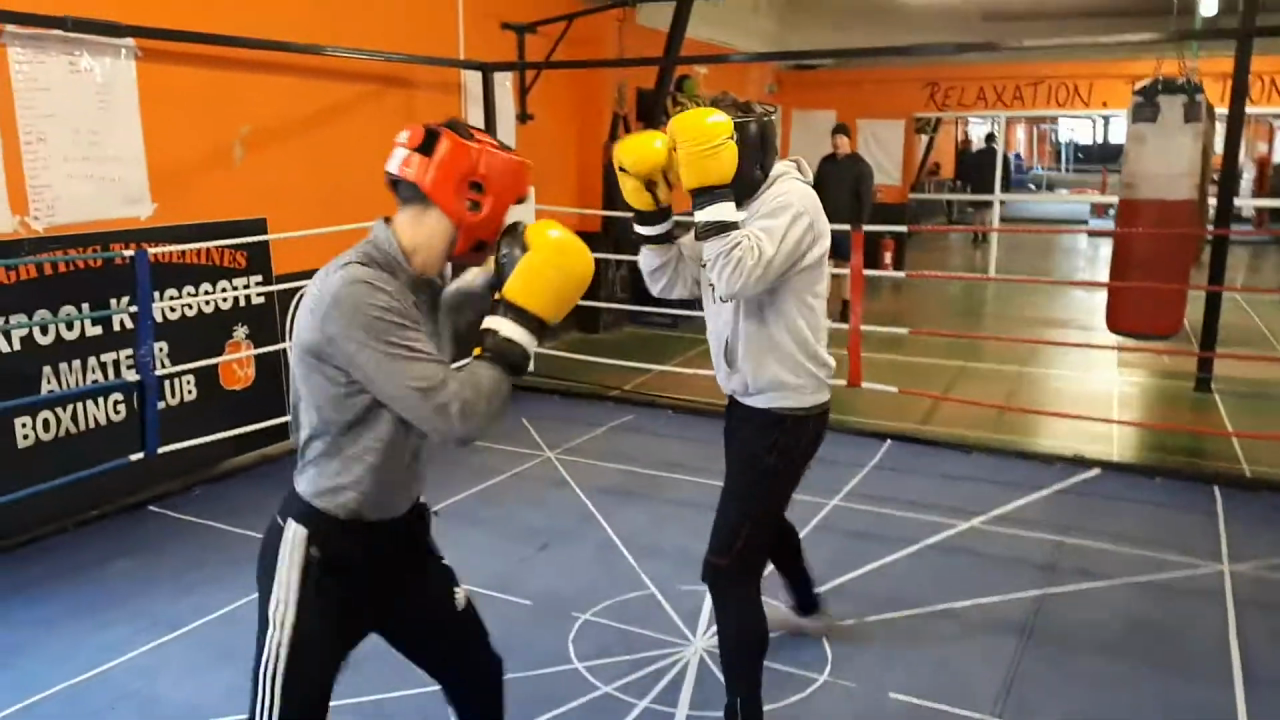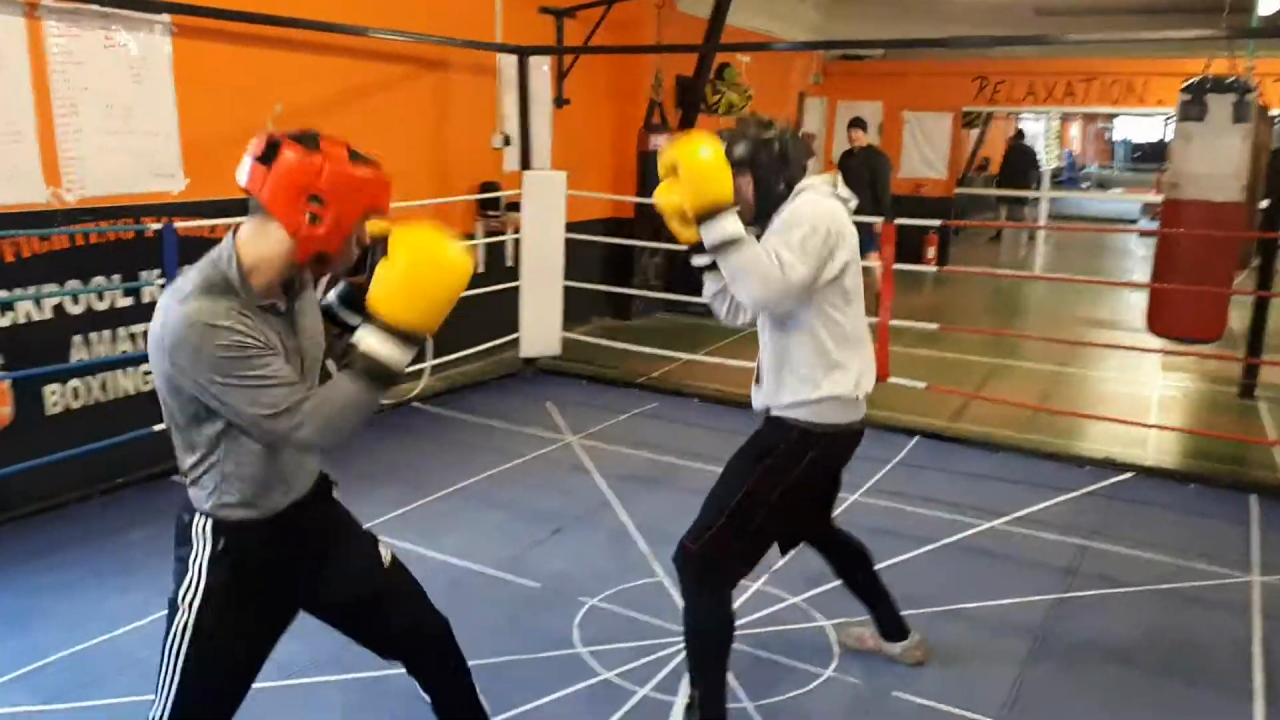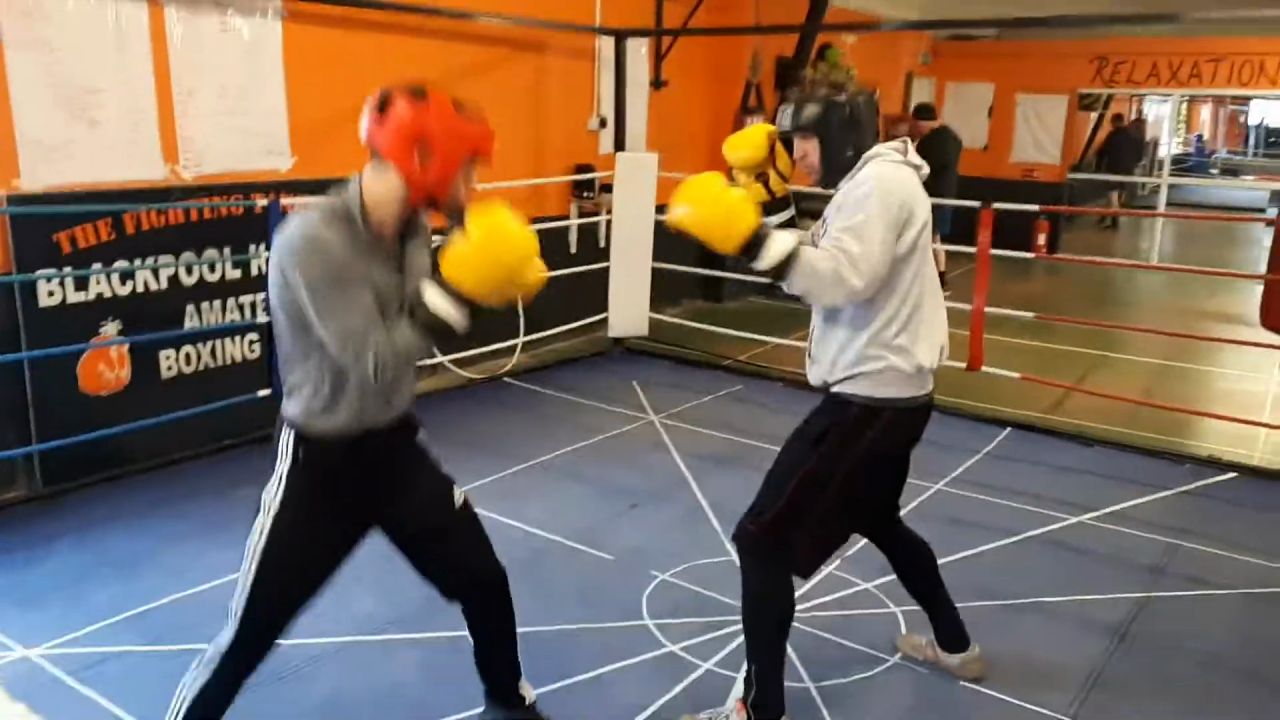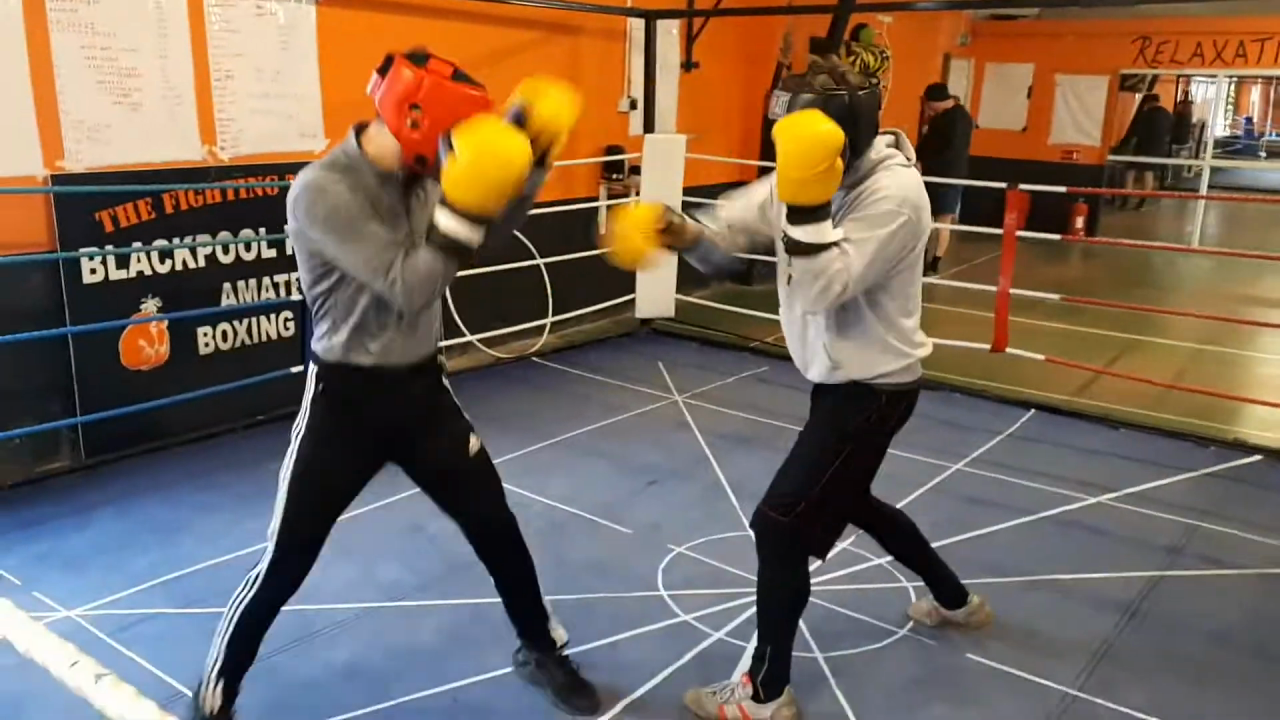
dt=0.5s
person 1, frame 1
left shoulder: (792, 200)
right shoulder: (725, 203)
left elbow: (737, 276)
right elbow: (672, 281)
left wrist: (710, 190)
right wrist: (649, 203)
left hip: (786, 407)
right hip: (751, 400)
left knee: (727, 568)
right knee: (756, 518)
right ankle: (807, 607)
person 1, frame 2
left shoulder: (815, 213)
right shoulder: (784, 218)
left elbow: (763, 292)
right elbow: (734, 307)
left wrist: (718, 212)
right wrist: (700, 234)
left hip: (809, 421)
right hip: (819, 414)
left knee: (701, 561)
right knee: (810, 525)
right ankle: (896, 634)
person 1, frame 3
left shoulder: (882, 186)
right shoulder: (866, 186)
left elbow: (838, 285)
right elbow: (820, 275)
left wrist: (746, 235)
right wrist: (751, 207)
left hip: (870, 397)
right hip: (895, 394)
left knee: (763, 542)
right knee: (877, 520)
right ankle: (955, 644)
person 1, frame 4
left shoulder: (893, 194)
right shoulder: (802, 179)
left elbow: (822, 286)
right elbow: (731, 226)
left wrist: (809, 203)
right wrist: (670, 226)
left hip: (873, 388)
right hip: (843, 379)
left knee: (780, 526)
right knee: (848, 498)
right ankle: (956, 599)
person 2, frame 1
left shoulder: (428, 280)
right shoulder: (354, 292)
right elbow: (455, 414)
right wrist: (522, 316)
left hip: (399, 535)
right hip: (318, 549)
person 2, frame 2
left shoulder: (291, 278)
right shoulder: (196, 322)
right elbow: (312, 424)
left wrist: (370, 293)
right wrist: (393, 330)
left hip: (311, 517)
right hip: (234, 547)
left knee: (428, 638)
person 2, frame 3
left shoulder: (410, 226)
right shoulder: (313, 239)
right elbow: (376, 362)
left wrist: (494, 282)
right wrist: (460, 287)
left hip: (395, 447)
right hip: (320, 464)
left knee: (485, 582)
right knee: (247, 637)
person 2, frame 4
left shoulder: (426, 172)
right shoulder: (321, 190)
left elbow: (501, 218)
right elbow: (406, 291)
left wrist: (530, 146)
right wrist: (464, 206)
left hip: (421, 387)
right hip: (345, 397)
left knee: (496, 529)
right knee: (283, 566)
left ankle: (540, 649)
person 3, frame 1
left shoulder: (861, 166)
right shoulder: (825, 163)
left elbow: (866, 198)
right elbow: (816, 192)
left wrist: (860, 223)
left hip: (848, 225)
left knee: (846, 266)
left ankle: (845, 308)
person 3, frame 2
left shoulder: (878, 158)
right shoulder: (846, 157)
left elbow: (883, 191)
left wrist: (880, 217)
left hip: (867, 215)
left knee: (871, 257)
left ankle: (881, 299)
person 3, frame 3
left shoulder: (947, 140)
right shoulder: (928, 139)
left elbow: (948, 172)
left wrist: (935, 197)
left hip: (938, 198)
right hip: (928, 196)
right knee: (934, 239)
right ankle: (942, 282)
person 3, frame 4
left shoulder: (959, 119)
right shoulder: (939, 117)
left elbow: (954, 151)
right elbow: (927, 142)
left wrist: (925, 163)
right wrist: (918, 159)
left hip: (949, 176)
right hip: (933, 174)
left knee: (943, 219)
left ankle: (934, 264)
right ankle: (922, 257)
